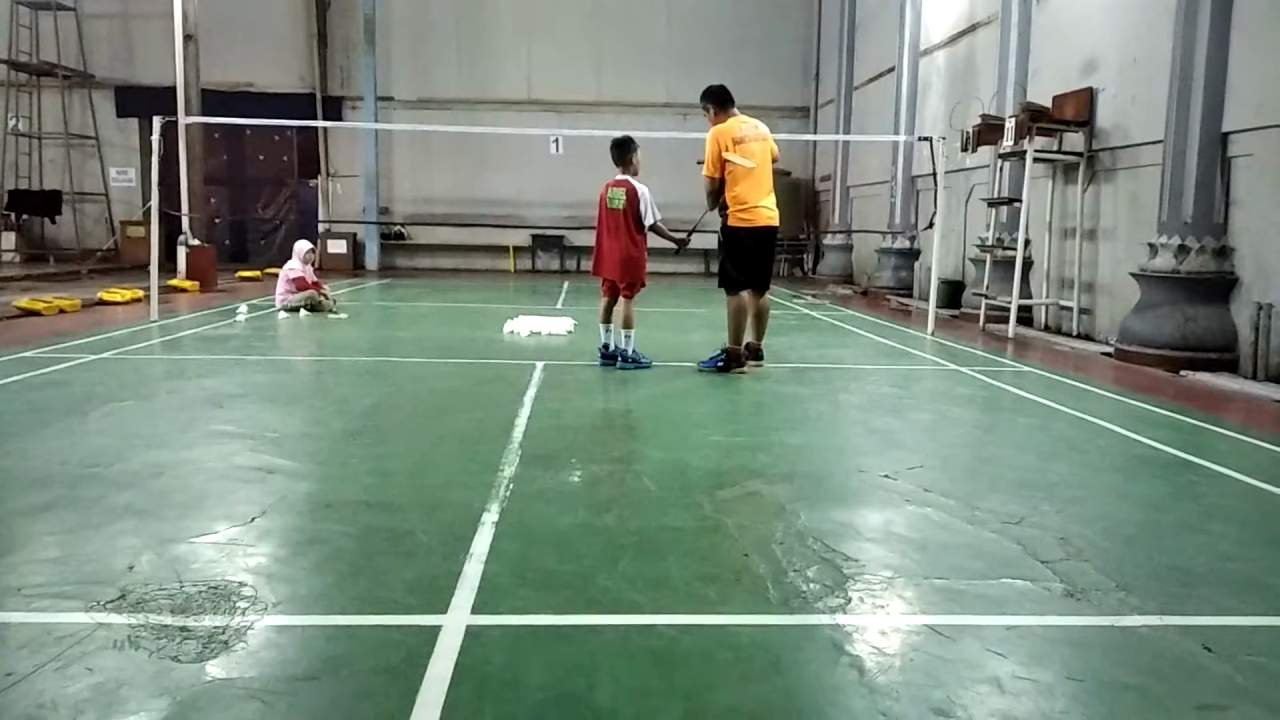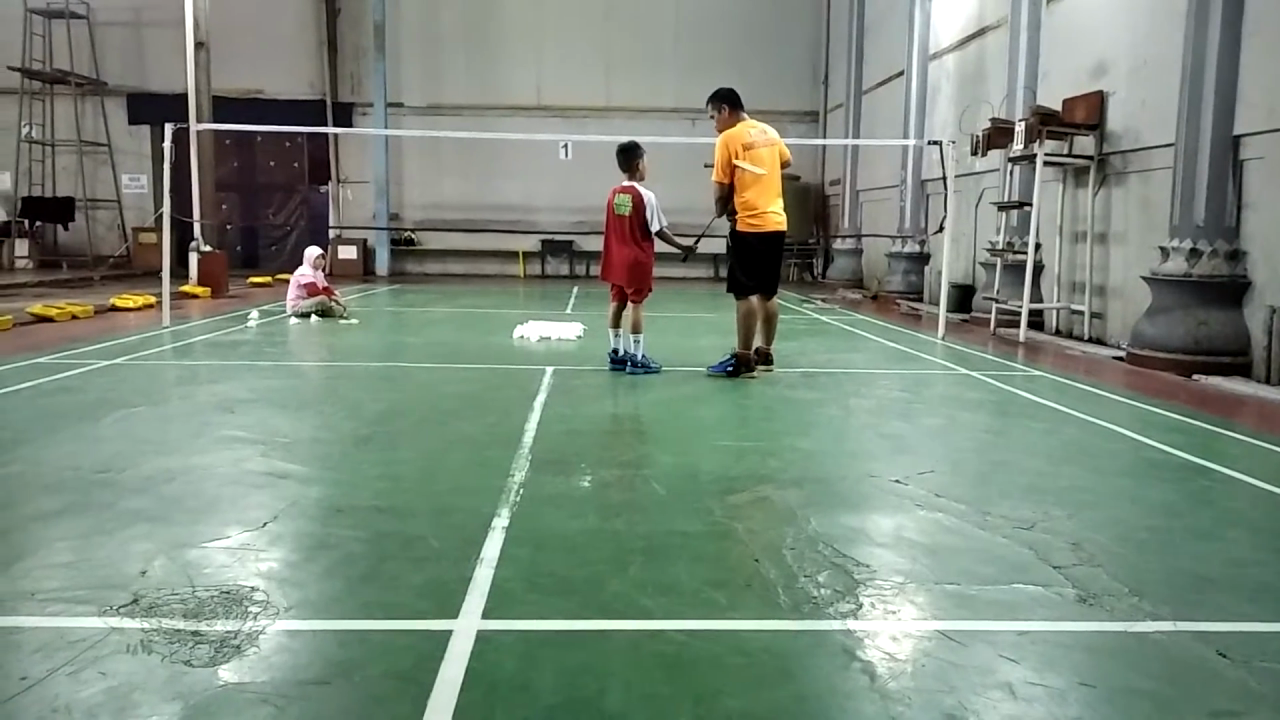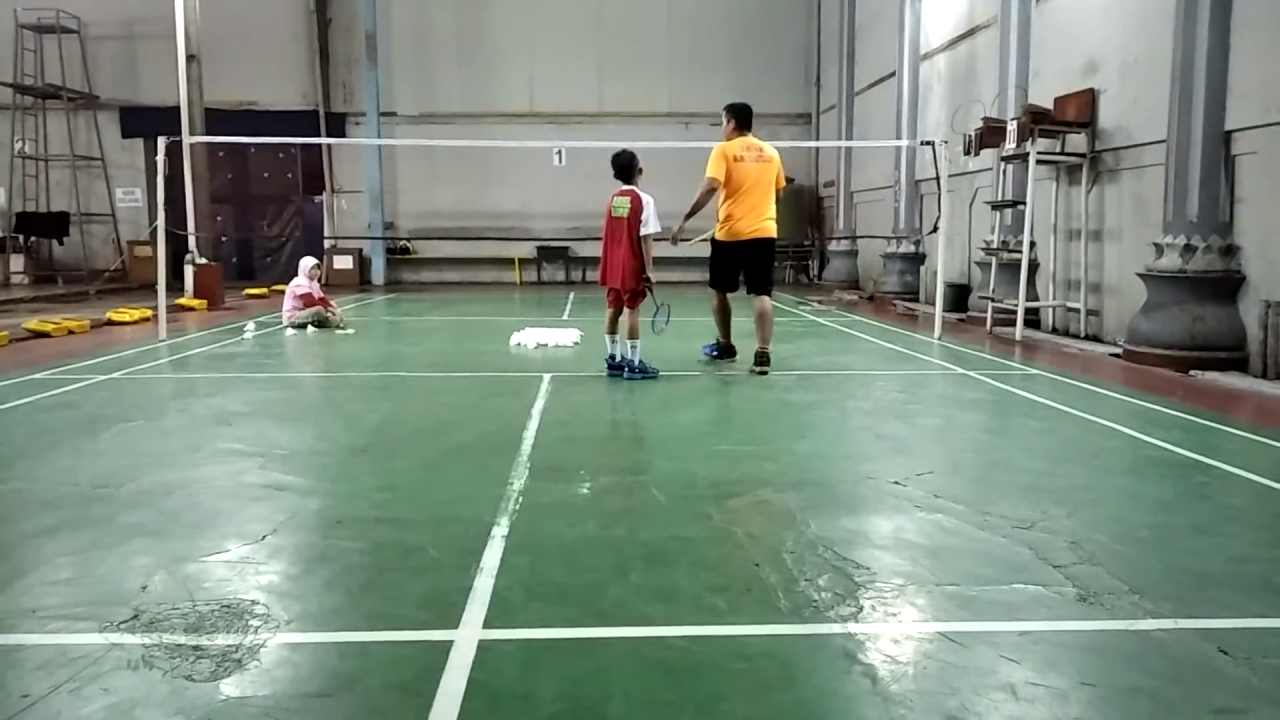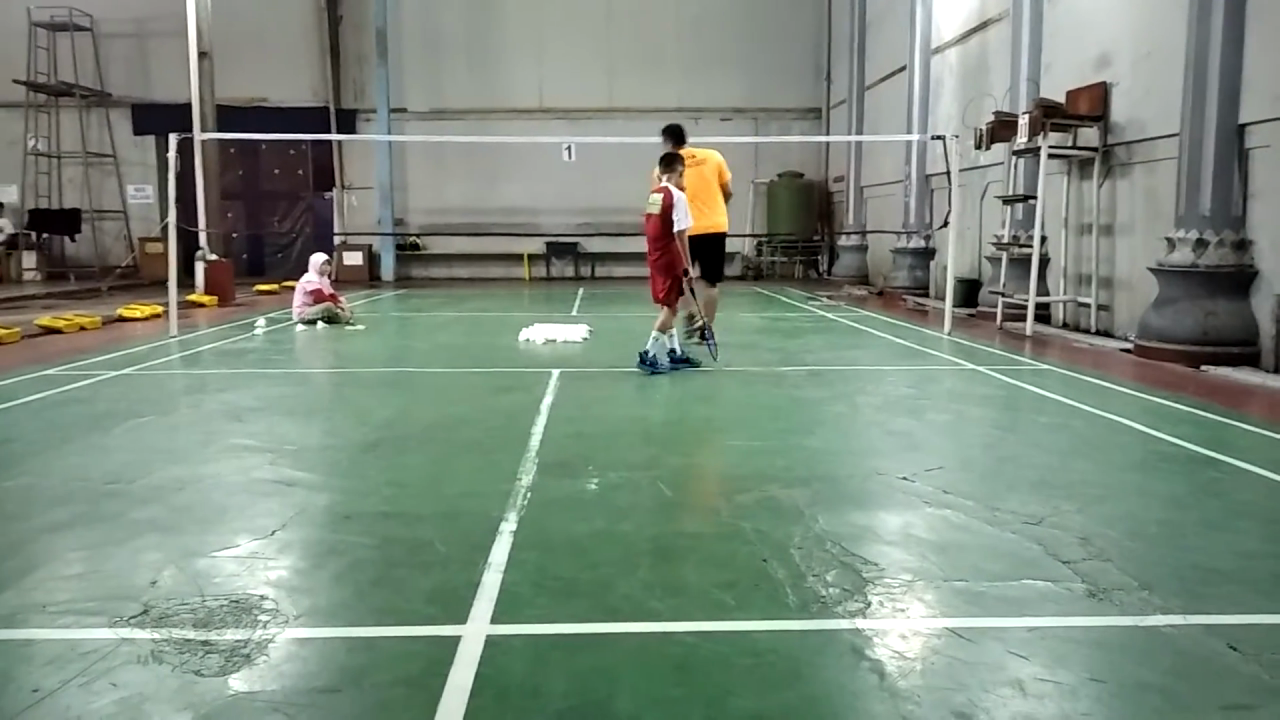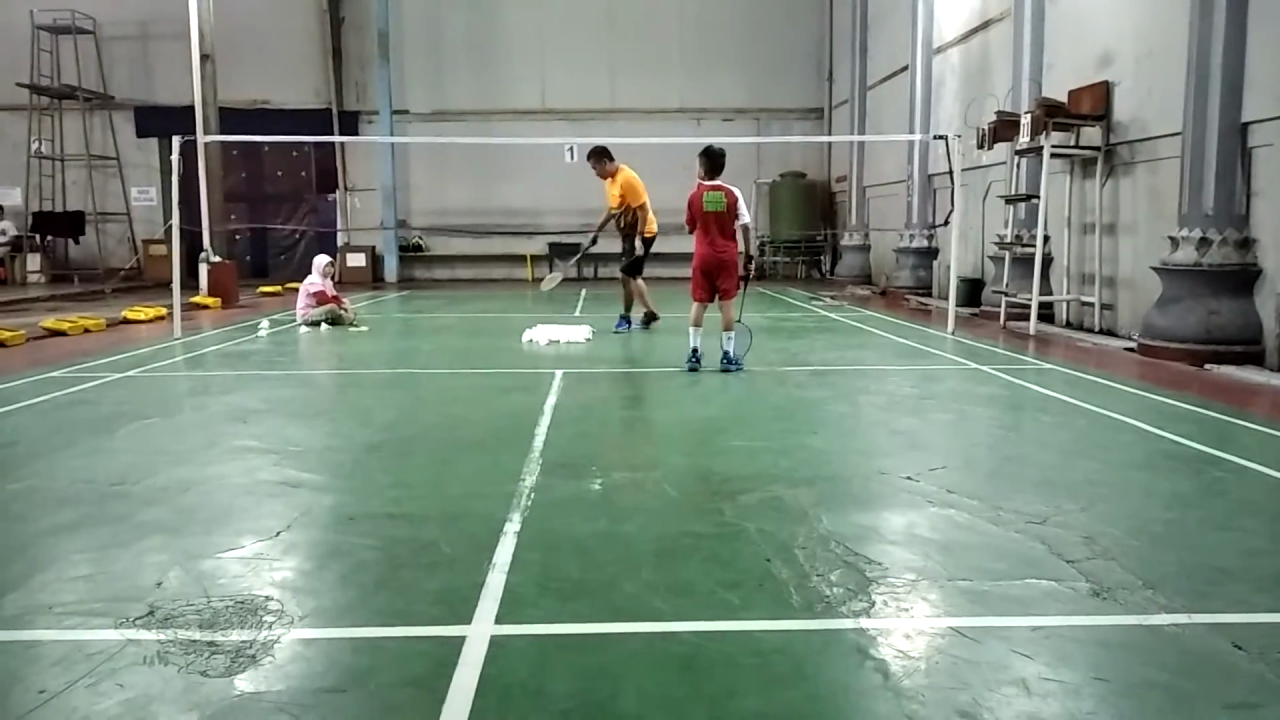
dt=1s
person 1, frame 1
left shoulder: (719, 133)
right shoulder: (760, 127)
left elbow: (712, 183)
right elbow: (774, 157)
left wrist: (713, 204)
left hip: (741, 220)
right hip: (768, 218)
left knee: (736, 288)
right knee: (759, 288)
left ankle: (734, 354)
right ankle: (755, 349)
person 1, frame 2
left shoulder: (728, 138)
right shoulder: (770, 132)
left elbow: (721, 190)
right elbow: (786, 162)
left wrist: (721, 211)
left hip: (749, 225)
right hip: (776, 223)
left knee: (746, 293)
right knee: (767, 293)
left ankle: (743, 359)
right ankle: (764, 354)
person 1, frame 3
left shoulder: (724, 150)
right shoulder: (771, 153)
left elbow: (710, 187)
right elbow: (777, 191)
left wrist: (684, 220)
left hip: (731, 233)
right hip: (764, 232)
left knee: (719, 291)
right knee: (761, 294)
left ankle: (725, 345)
right ankle: (763, 354)
person 1, frame 4
right shoulder: (713, 156)
right elbow: (728, 192)
left hip: (687, 230)
right hip: (716, 228)
right knee: (710, 282)
left ankle: (691, 317)
right ankle: (705, 328)
person 1, frame 5
left shoulder: (627, 178)
right shoulder: (610, 180)
left elbow: (643, 210)
right elbow: (613, 209)
left wrist: (638, 238)
right wrist: (597, 230)
left hip: (641, 233)
right hip: (629, 233)
left knee: (626, 276)
right knee: (632, 276)
left ankle: (626, 317)
right ankle: (650, 313)
person 2, frame 1
left shoulder: (606, 188)
right shoulder: (639, 190)
left elbow: (606, 223)
right elbow: (652, 224)
right wrist: (675, 240)
left hip: (609, 254)
right hip: (630, 255)
left knee: (608, 298)
right knee: (627, 300)
left ankle: (608, 349)
right ankle: (627, 354)
person 2, frame 2
left shoulder: (614, 194)
right shoulder: (645, 196)
left elbow: (613, 229)
right elbow: (658, 230)
right wrist: (681, 247)
left hip: (617, 260)
right hip: (637, 260)
left knee: (617, 303)
right knee: (636, 305)
left ankle: (617, 353)
right ankle: (637, 358)
person 2, frame 3
left shoulder: (613, 199)
right shoulder: (643, 200)
left elbow: (610, 234)
right elbow: (645, 238)
right wrist: (648, 270)
left hip: (613, 266)
right hip: (632, 267)
left knee: (613, 310)
right knee: (631, 311)
left ankle: (614, 360)
right ankle: (633, 364)
person 2, frame 4
left shoulder: (653, 195)
right shoulder: (677, 196)
right elbow: (679, 234)
right wrist: (686, 266)
left hip: (656, 258)
right hip: (669, 260)
left knee: (667, 306)
right knee: (670, 308)
left ankle: (674, 353)
right ankle: (648, 355)
person 2, frame 5
left shoulder: (695, 196)
right shoulder: (733, 193)
left elbow: (691, 228)
right elbow: (745, 227)
right wrist: (749, 256)
left hip: (703, 257)
right hip: (727, 257)
left knee: (699, 303)
right knee: (726, 304)
left ankle: (694, 352)
right ankle: (728, 355)
